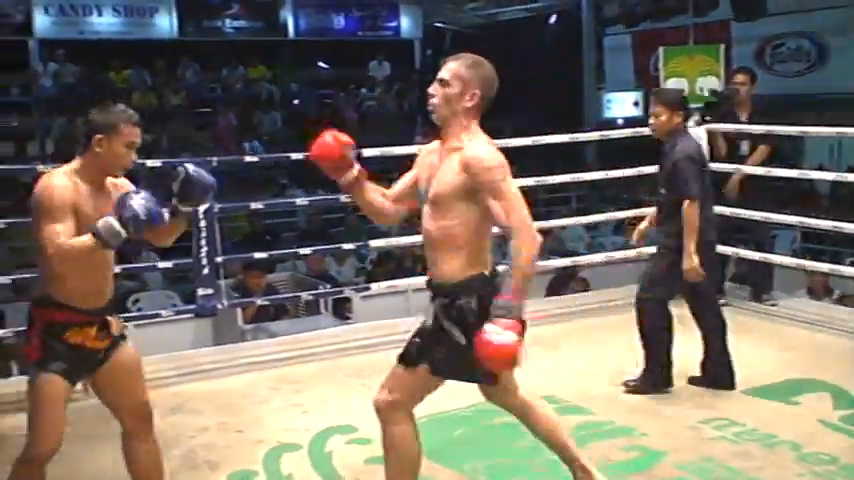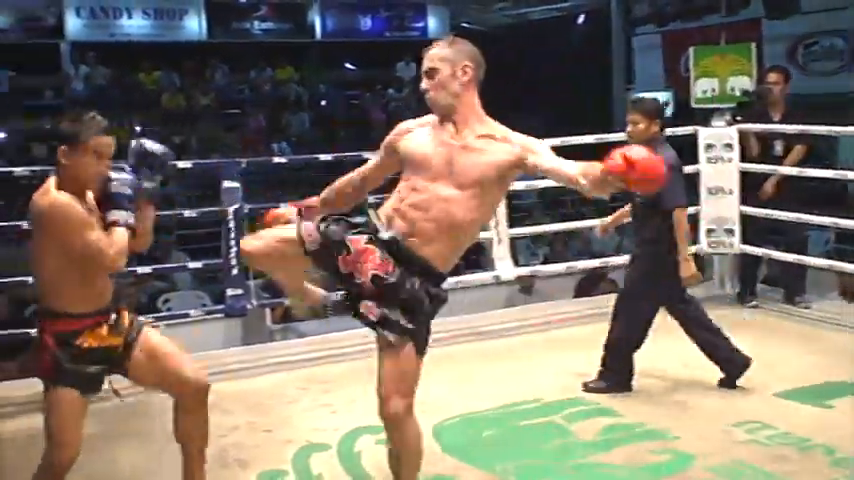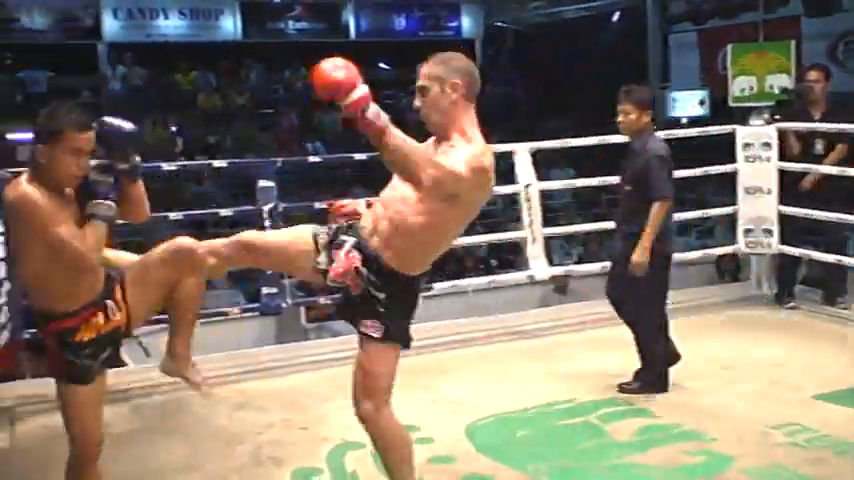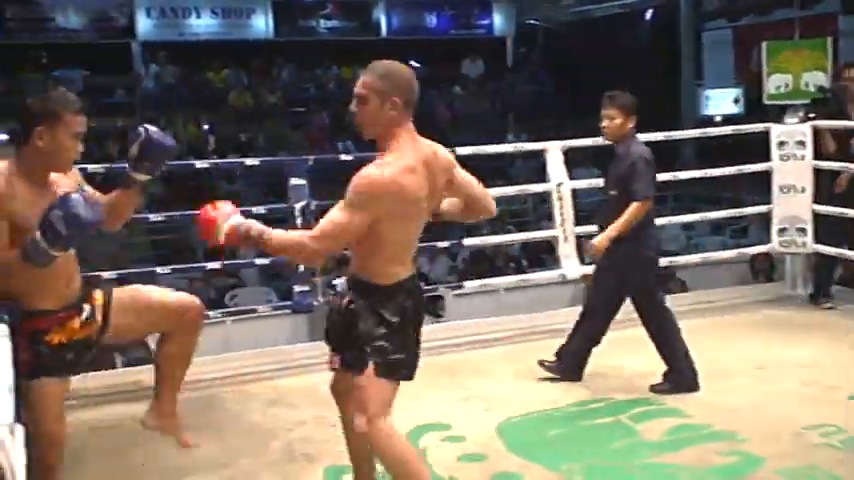
dt=0.2s
person 1, frame 1
left shoulder: (479, 159)
right shoulder: (431, 155)
left elbow: (527, 237)
right elbow: (387, 211)
left wrist: (507, 312)
right wrist: (349, 175)
left hip: (464, 305)
right hip: (460, 296)
left knee: (391, 404)
right knee: (504, 394)
person 1, frame 2
left shoulder: (510, 146)
right shoulder: (409, 132)
left elbow: (583, 178)
right elbow: (362, 180)
left wrist: (614, 172)
right wrist: (310, 209)
left hip: (415, 279)
right hip: (370, 244)
left knee: (395, 406)
right knee: (256, 249)
right ankle: (305, 296)
person 1, frame 3
left shoulder: (475, 160)
right shoulder: (430, 142)
left elbow: (423, 175)
left wrist: (365, 110)
right wrist: (365, 211)
left hip: (388, 286)
right hip: (349, 245)
left knee: (372, 407)
right knee: (246, 244)
person 1, frame 4
left shoulder: (379, 179)
right shoulder: (436, 157)
left elbow: (312, 250)
right elbow: (483, 208)
left wrist: (244, 231)
left hip: (384, 305)
right hip: (369, 291)
left knee: (367, 421)
right knee: (344, 391)
person 2, frame 1
left shoulder: (119, 188)
right shoulder: (56, 188)
left elbow: (160, 237)
right elbow: (58, 257)
left wrist: (183, 206)
right wrist: (115, 226)
left hip: (102, 323)
right hip: (58, 328)
left knee: (139, 419)
right knee: (42, 448)
person 2, frame 2
left shoulder: (91, 193)
right shoulder: (55, 204)
left elbow: (140, 243)
right elbow: (112, 260)
left wrist: (144, 183)
right wrist: (120, 211)
left hip: (113, 322)
right hip: (68, 337)
left knee: (195, 387)
person 2, frame 3
left shoulder: (71, 184)
left elbow: (139, 214)
right elbow: (87, 256)
left wrist: (125, 161)
right wrist: (100, 204)
left hip: (108, 302)
right hip: (69, 329)
left knee: (188, 251)
left ankle: (178, 355)
person 2, frame 4
left shoulder: (59, 177)
left elbow: (111, 218)
left wrist: (139, 172)
right wrist: (44, 245)
left hip: (87, 307)
right hip: (43, 332)
left knee: (187, 312)
left ankle: (163, 409)
person 3, frame 1
left shoulder: (684, 153)
right shoulder: (675, 148)
left elbow: (692, 203)
left wrist: (689, 252)
right wrist: (649, 222)
left hip: (683, 243)
right hip: (684, 240)
left knee: (650, 299)
right knee: (704, 305)
left ankle: (656, 375)
right ankle: (718, 373)
person 3, frame 2
left shoulder: (663, 162)
left elbow: (678, 211)
left wrist: (685, 257)
right wrist: (617, 217)
left hip: (657, 250)
right hip: (653, 247)
left knee: (629, 310)
right knee: (682, 306)
left ankle: (615, 376)
right ankle: (730, 361)
person 3, frame 3
left shoulder: (654, 153)
right shoulder: (636, 149)
left elbow: (663, 202)
left wrist: (644, 247)
right wrist: (628, 241)
left hip: (648, 243)
right hip: (630, 239)
left knee: (644, 307)
right knee: (619, 295)
left ankle: (652, 377)
right ankle: (664, 353)
person 3, frame 4
left shoulder: (638, 157)
right shoulder: (617, 155)
left elbow: (643, 203)
left wrist: (608, 236)
left hip: (634, 247)
right hip: (617, 245)
left knee: (652, 310)
right knee: (597, 304)
left ankle: (683, 376)
right ankle: (569, 362)
person 4, frame 1
left shoulder: (761, 118)
right shoulder: (722, 117)
left elbow: (763, 151)
right elbow: (721, 153)
left wrist: (738, 176)
right wrist: (716, 128)
left hip: (752, 187)
right hip: (724, 186)
left knee: (762, 239)
right knee: (721, 239)
left ankle: (761, 289)
right ankle: (716, 289)
person 4, frame 2
left shoulder: (796, 118)
right shoulder: (755, 116)
left elbow: (799, 151)
right elbow: (753, 153)
left wrist: (774, 180)
right wrist: (746, 128)
left hip: (787, 188)
right hip: (756, 188)
left knee: (796, 240)
right knee: (753, 241)
left ankle: (795, 292)
right ankle: (747, 291)
person 4, frame 3
left shoulder: (837, 116)
right shoulder: (795, 114)
left elbow: (841, 150)
right elbow: (793, 153)
left wrist: (814, 176)
right wrist: (786, 128)
left hip: (828, 188)
right hip: (796, 187)
left knee: (836, 240)
right knee: (792, 241)
left ankle: (835, 292)
right ankle: (785, 292)
person 4, frame 4
right shoulder: (831, 113)
right elbow: (828, 150)
right wrist: (821, 125)
right hip: (832, 185)
right knee: (829, 240)
right ankle: (822, 292)
